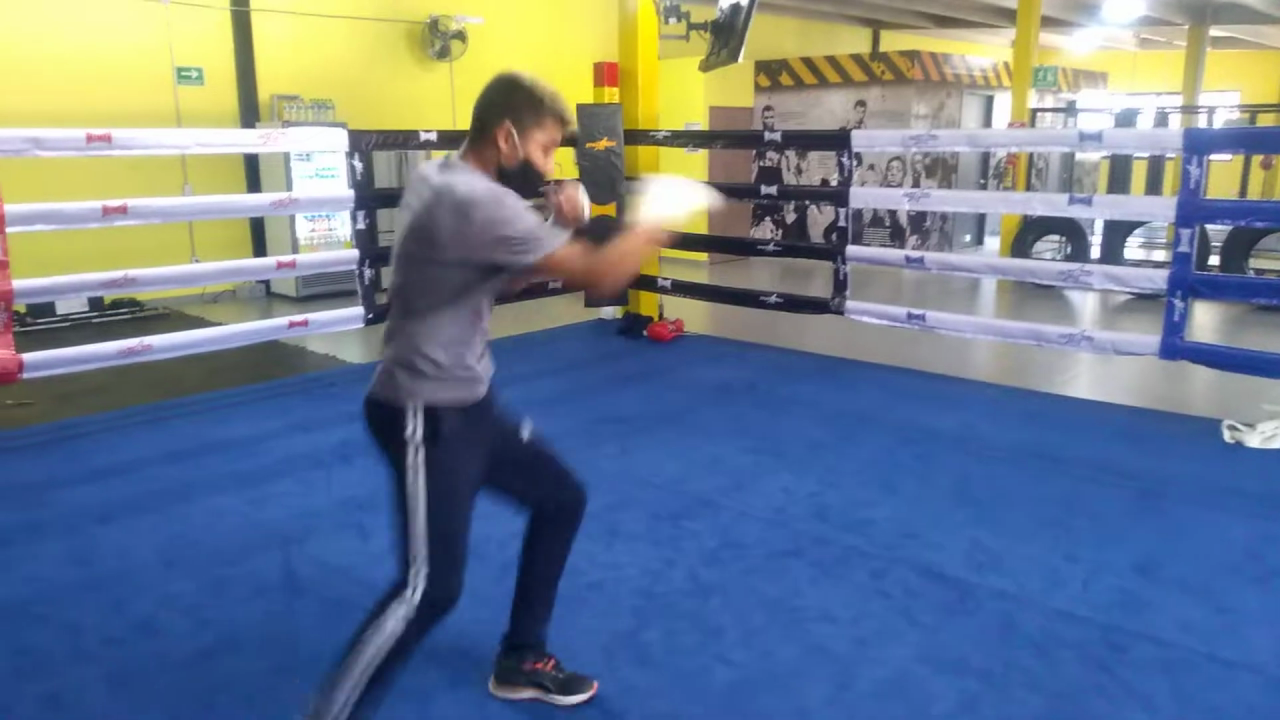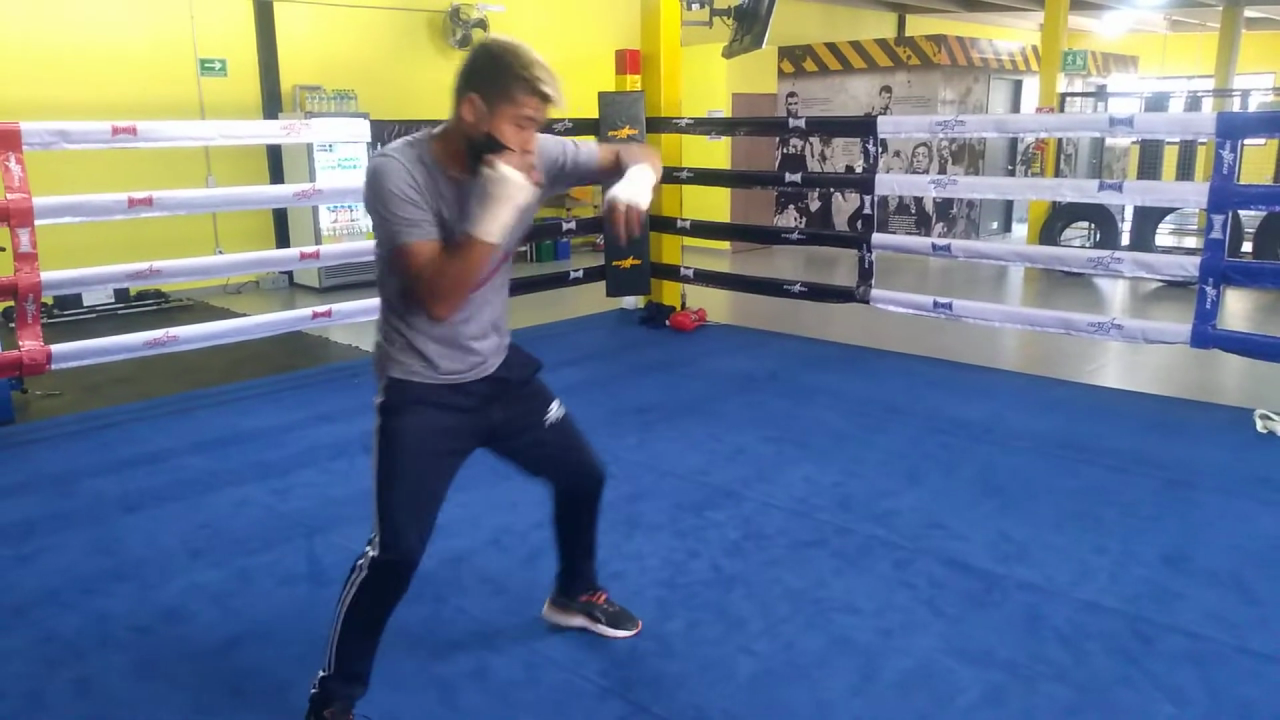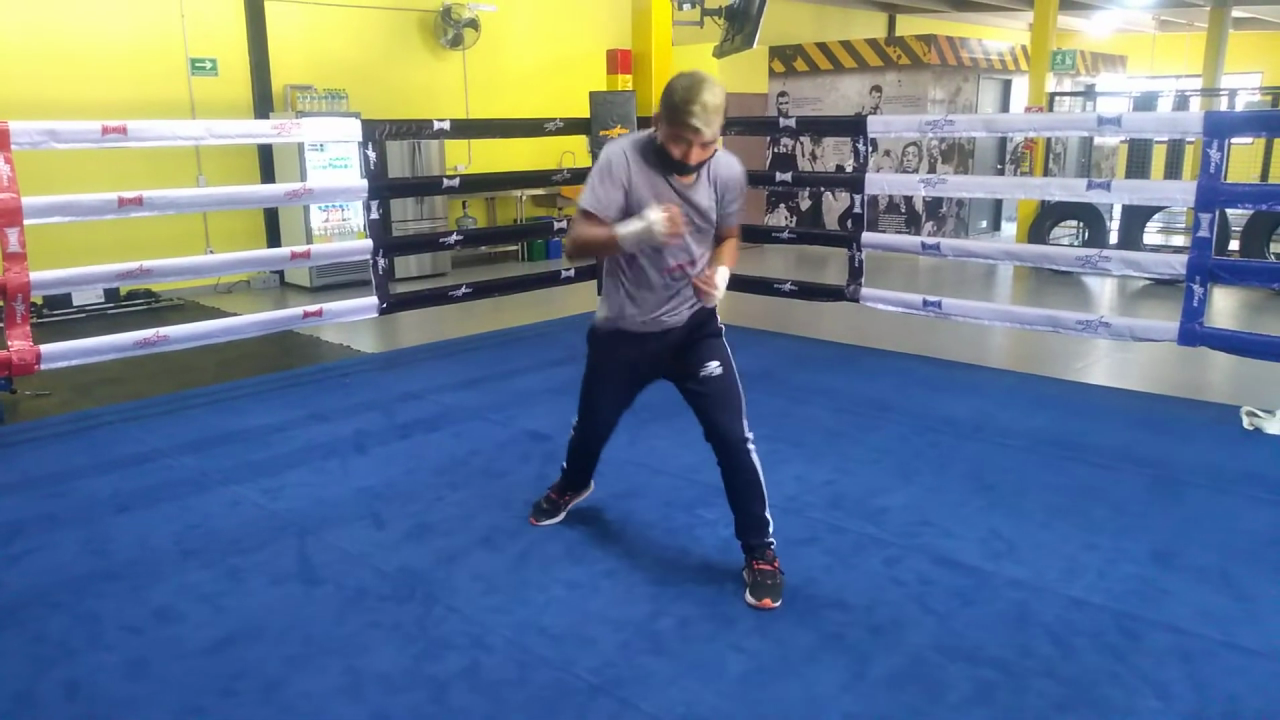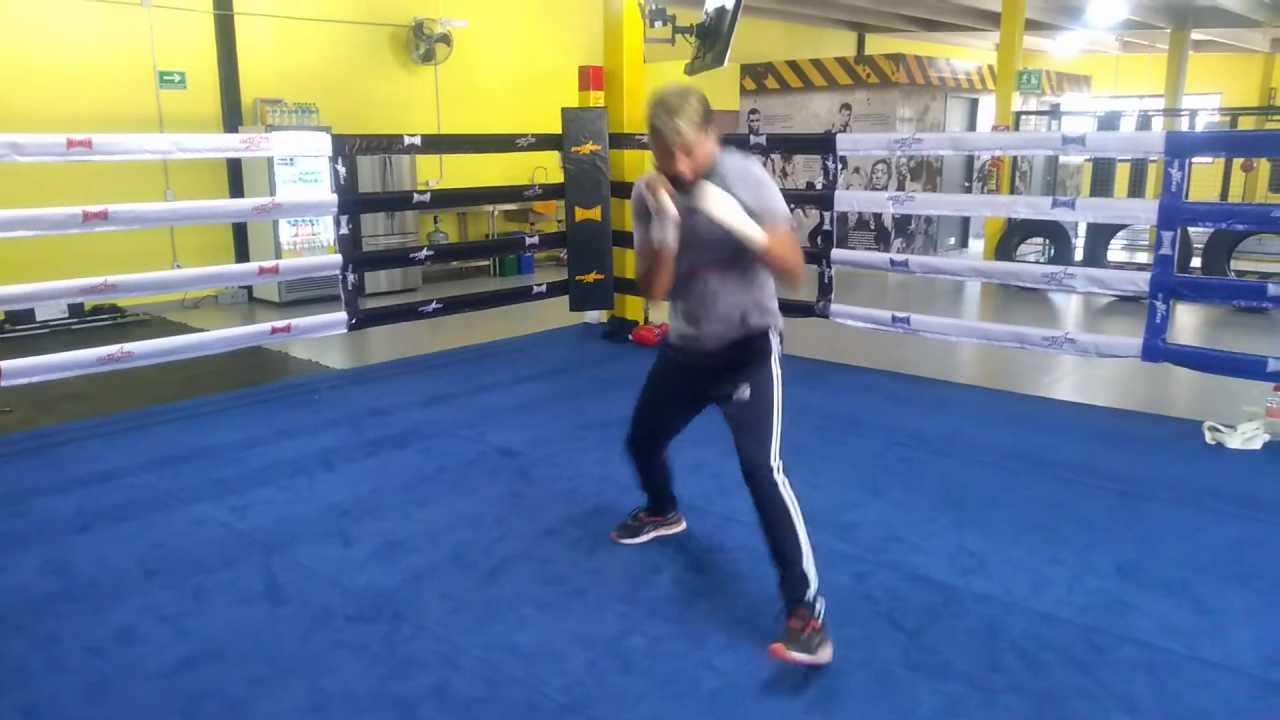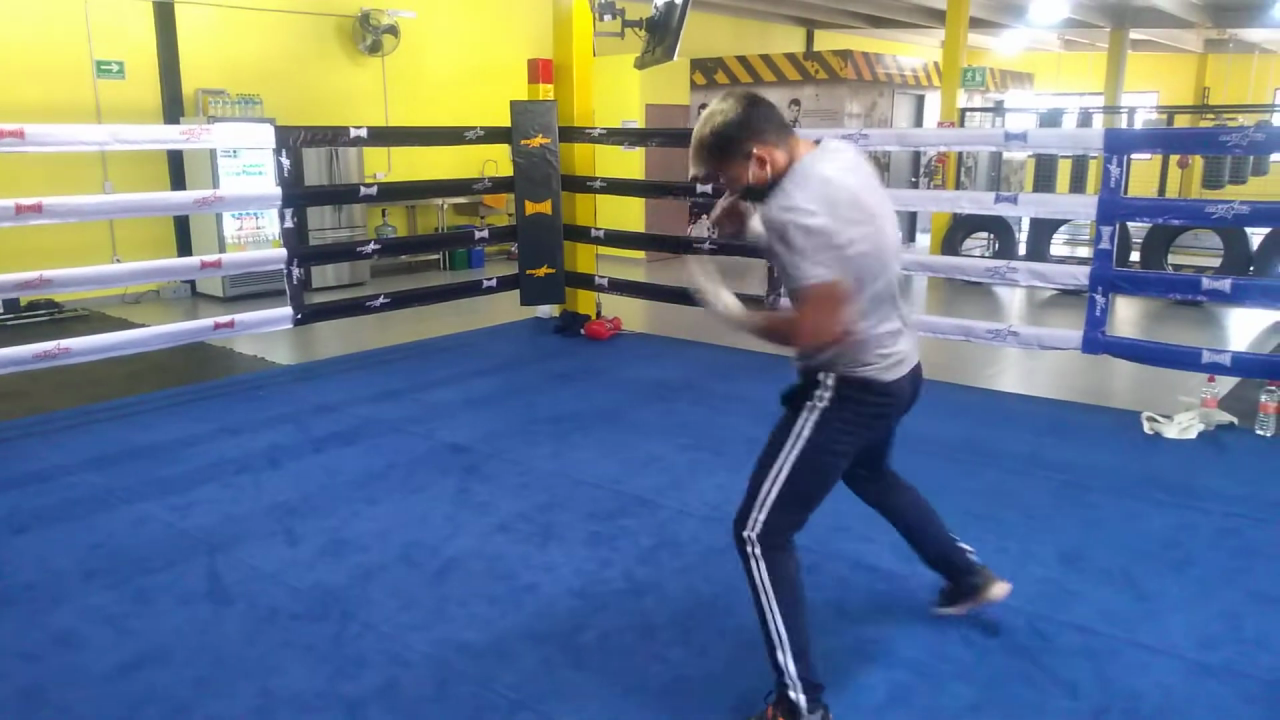
dt=1s
person 1, frame 1
left shoulder: (445, 180)
right shoulder: (478, 202)
right elbow: (600, 277)
left wrist: (563, 221)
right wrist: (656, 216)
left hip: (463, 402)
right hip: (426, 414)
left knee: (564, 499)
right knee: (430, 583)
left ankle: (522, 660)
person 1, frame 2
left shoulder: (525, 158)
right shoulder: (396, 170)
left elbow: (635, 156)
right elbow: (438, 298)
left wrist: (635, 178)
right wrist: (496, 214)
left hip: (497, 368)
right hip: (422, 389)
left knee: (582, 475)
right knee: (395, 553)
left ankle: (575, 593)
person 1, frame 3
left shoulder: (728, 171)
right shoulder: (622, 157)
right elbow: (578, 241)
left wrist: (721, 272)
right wrist: (637, 232)
left hip: (693, 323)
right hip: (622, 328)
left knee: (732, 437)
right knee: (590, 430)
left ankle: (759, 551)
right ankle: (572, 485)
person 1, frame 4
left shoulder: (744, 175)
right shoulder: (655, 191)
left elbow: (791, 266)
right elbow: (655, 290)
left wrist: (738, 223)
right wrist: (662, 225)
left hip: (749, 341)
right hip: (686, 345)
left knee: (761, 464)
right knee: (643, 439)
left ankle: (806, 610)
right ankle: (663, 511)
person 1, frame 5
left shoulder: (798, 206)
right shoulder: (840, 156)
left elbow: (815, 330)
left wrist: (732, 312)
right wrist: (749, 220)
left hip: (850, 386)
right hip: (894, 370)
left knee: (760, 532)
right knee: (869, 475)
right ankle: (970, 576)
